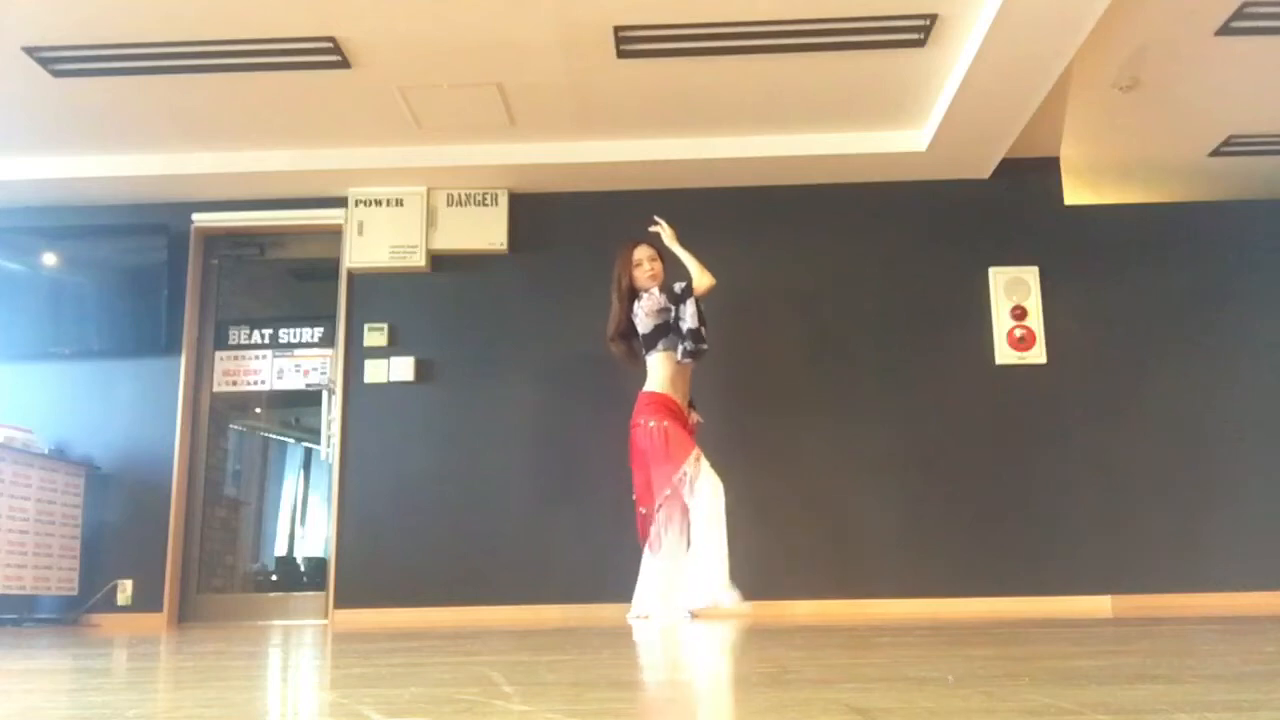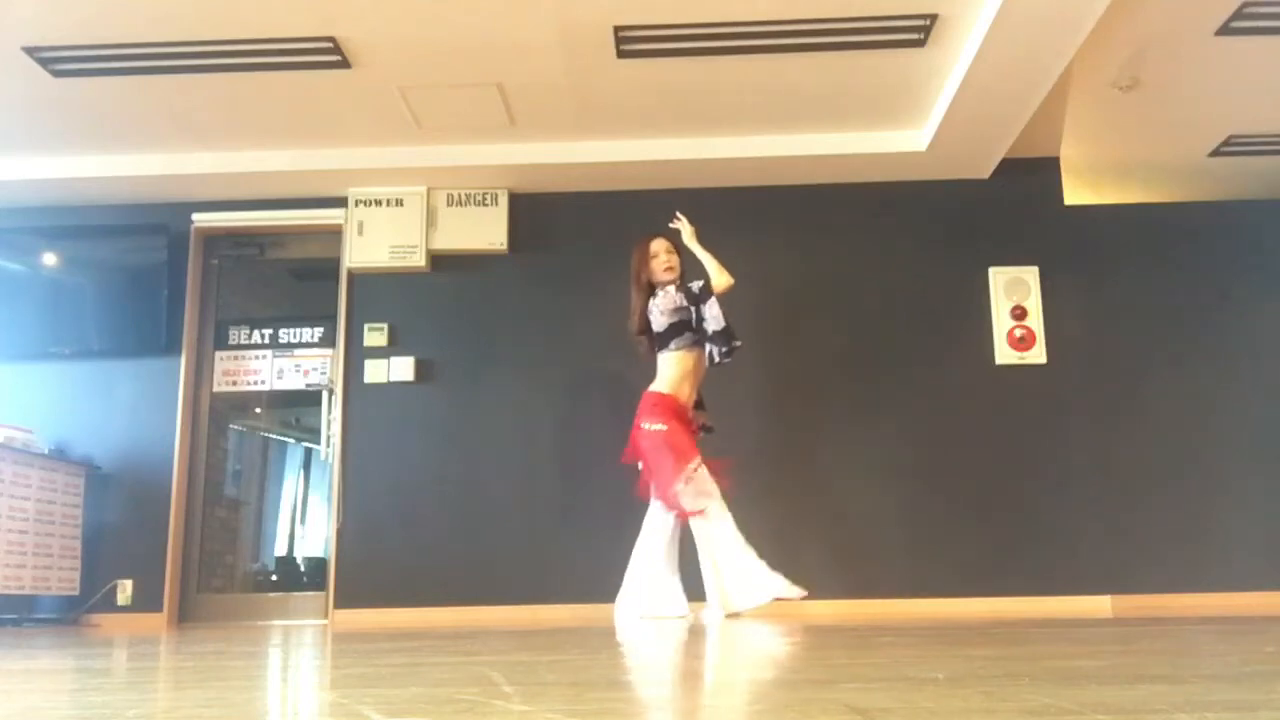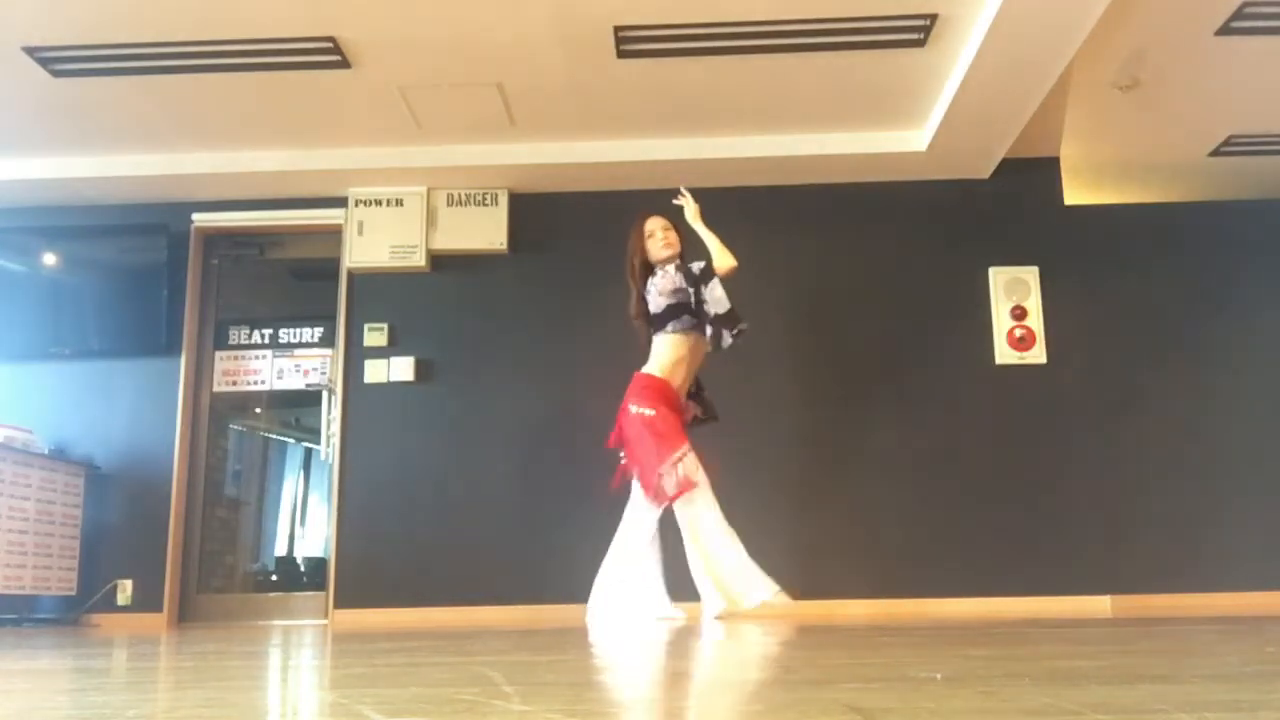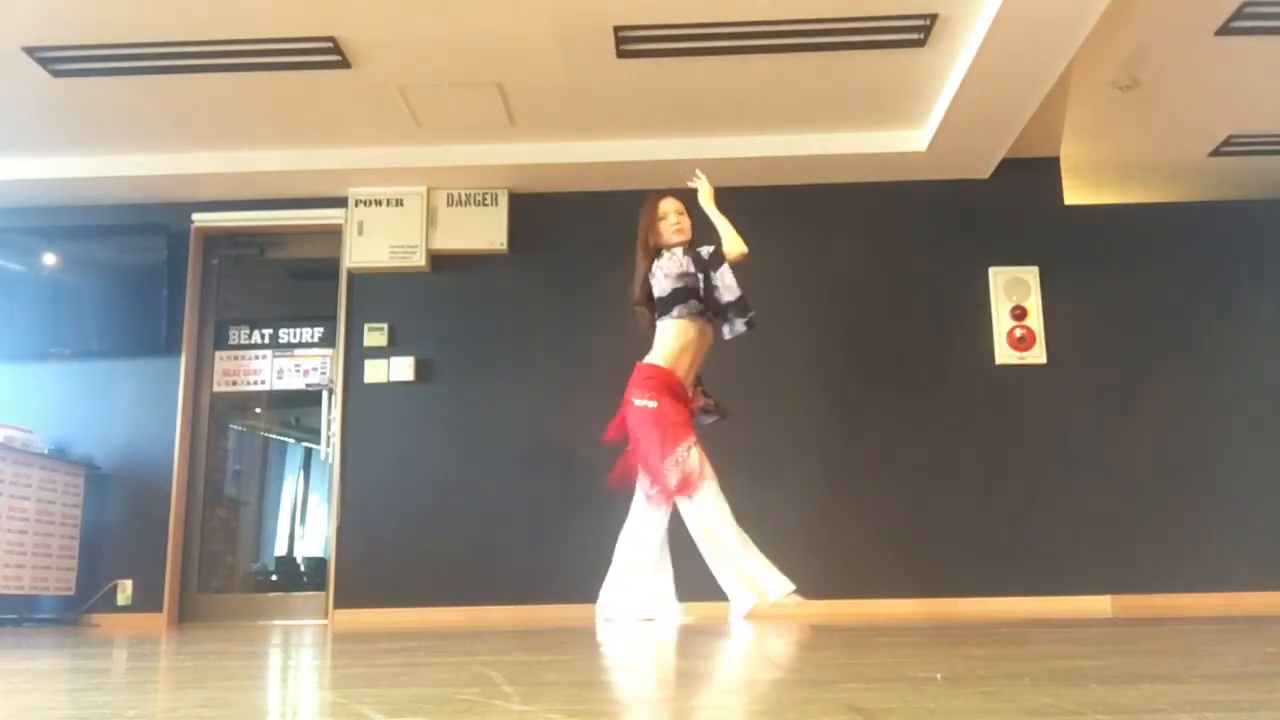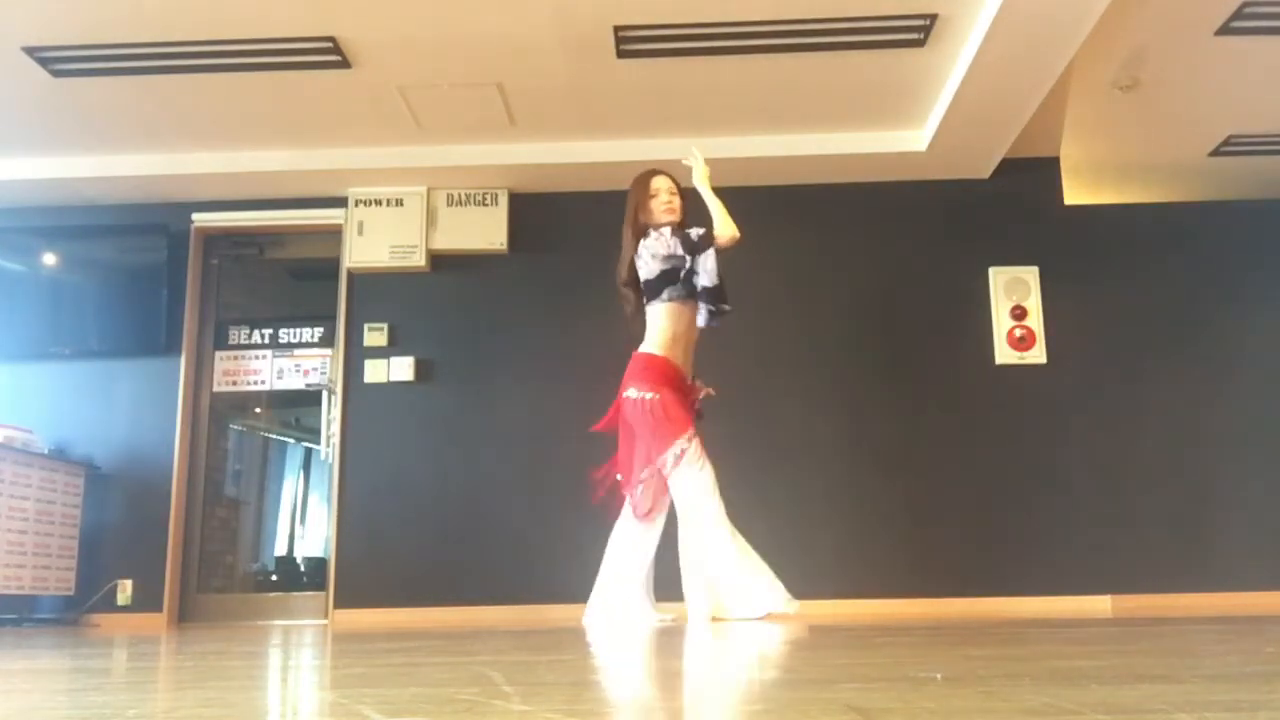
dt=1s
person 1, frame 1
left shoulder: (655, 309)
right shoulder: (641, 302)
right elbow: (706, 281)
right wrist: (673, 245)
left hip: (670, 417)
right hip: (657, 416)
left knee: (671, 511)
right knee: (707, 491)
left ankle: (658, 602)
right ankle: (701, 589)
person 1, frame 2
left shoulder: (678, 302)
right shoulder: (664, 299)
right elbow: (723, 281)
right wrist: (694, 242)
left hip: (673, 418)
right hip: (661, 415)
left knee: (668, 509)
right knee: (705, 503)
left ankle: (644, 601)
right ankle: (747, 586)
person 1, frame 3
left shoulder: (678, 282)
right shoulder: (664, 278)
right elbow: (727, 263)
right wrist: (697, 221)
left hip: (665, 405)
right hip: (650, 400)
left knee: (650, 503)
right knee: (695, 499)
left ankle: (618, 601)
right ankle: (732, 591)
person 1, frame 4
left shoulder: (689, 267)
right shoulder: (671, 262)
right elbow: (738, 250)
right wrist: (709, 203)
left hip: (669, 395)
right hip: (656, 390)
left knee: (658, 499)
right knee: (702, 496)
left ankle: (632, 600)
right ankle: (752, 588)
person 1, frame 5
left shoulder: (675, 248)
right shoulder: (658, 243)
right elbow: (729, 234)
right wrist: (706, 185)
left hip: (671, 382)
right hip: (655, 380)
left knee: (650, 495)
right knee: (697, 490)
left ankle: (620, 601)
right ankle: (737, 594)
